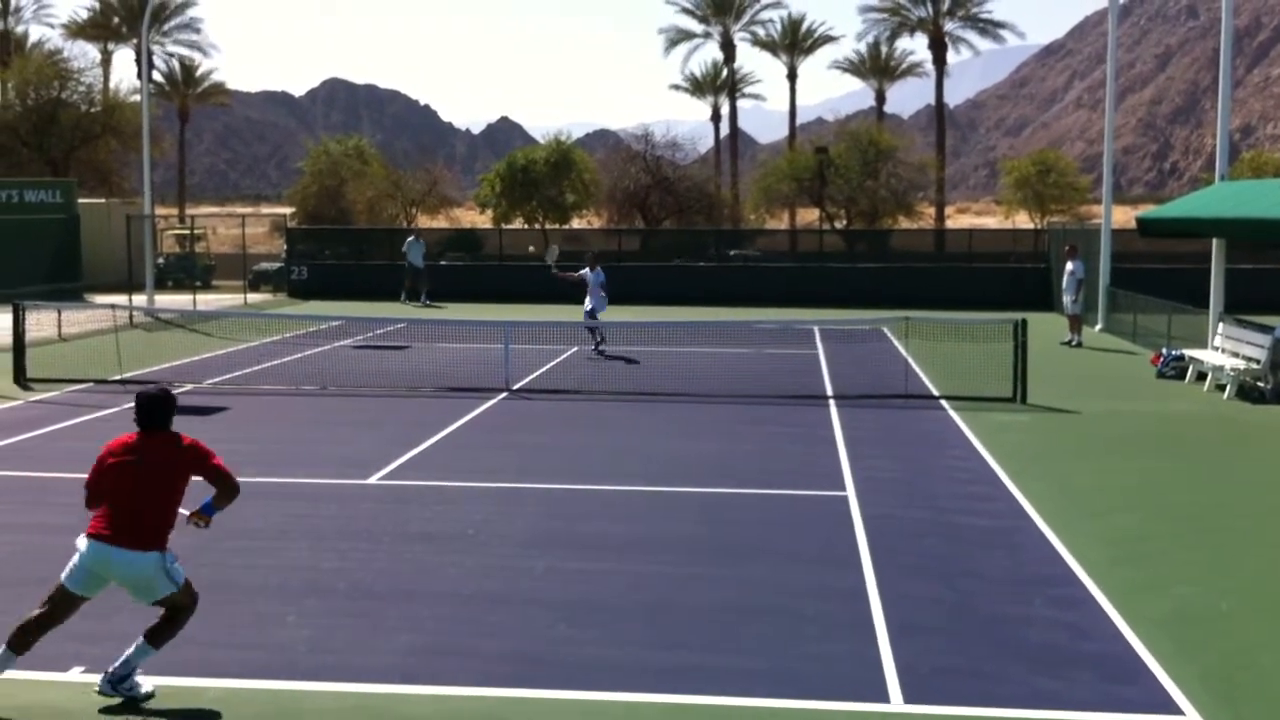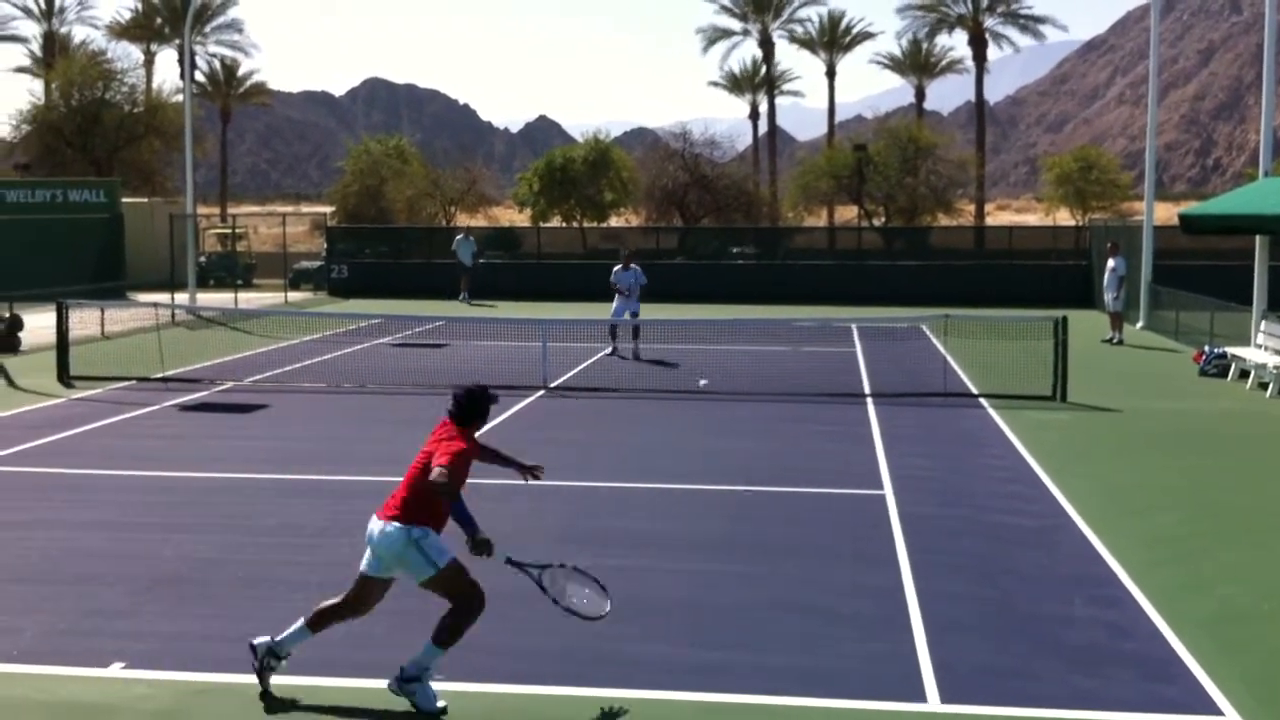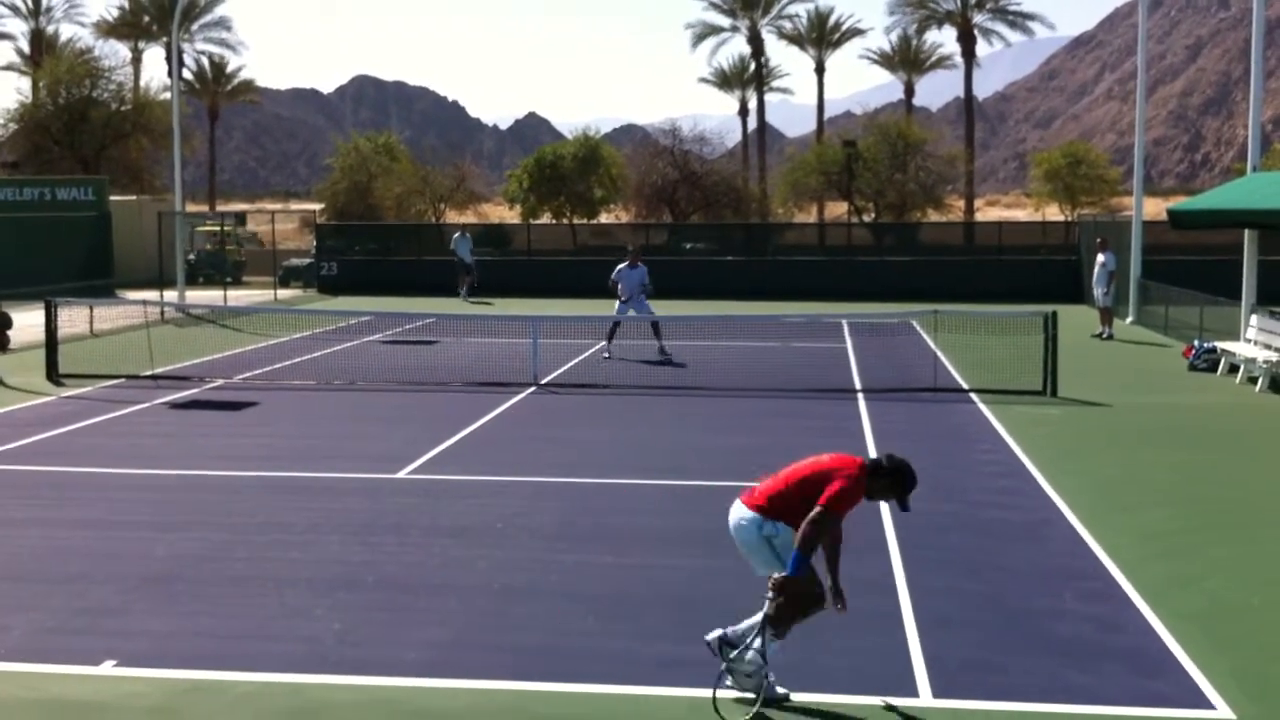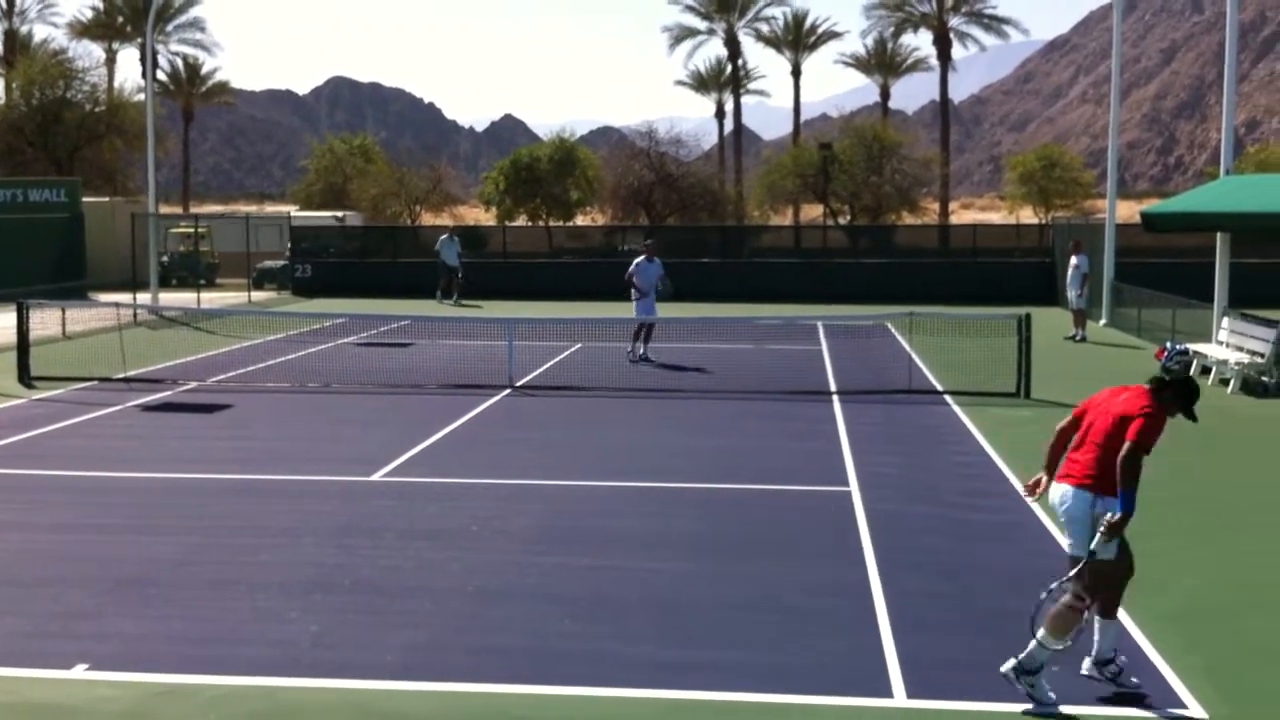
dt=0.5s
person 1, frame 1
left shoulder: (113, 449)
right shoulder: (186, 449)
left elbow: (90, 501)
right elbow: (230, 488)
right wrist: (207, 509)
left hip: (96, 547)
right hip: (143, 557)
left knee: (51, 613)
right knee: (184, 604)
right ankle: (120, 677)
person 1, frame 2
left shoulder: (448, 430)
right shoulder: (459, 445)
right elbow: (440, 483)
left wrist: (516, 464)
right wrist: (473, 532)
left hip: (386, 528)
right hip: (406, 533)
left knee: (354, 604)
right knee: (470, 600)
left ankle: (273, 649)
right ankle: (412, 677)
person 1, frame 3
left shoulder: (849, 467)
right shoulder: (853, 480)
left elbow: (831, 529)
right elbow: (814, 525)
left wrist: (833, 581)
right wrist: (793, 573)
left hip: (750, 513)
right hip: (757, 521)
left knee: (797, 598)
right knee: (810, 598)
right ankle: (732, 640)
person 1, frame 4
left shoulder: (1112, 394)
right shoulder: (1150, 412)
left elbow: (1063, 430)
right elbow: (1128, 457)
left wrist: (1048, 473)
right wrist: (1125, 512)
left hip: (1066, 489)
right hip: (1092, 499)
left knee: (1122, 569)
right knee: (1088, 589)
left ankle: (1103, 660)
right ankle: (1027, 666)
